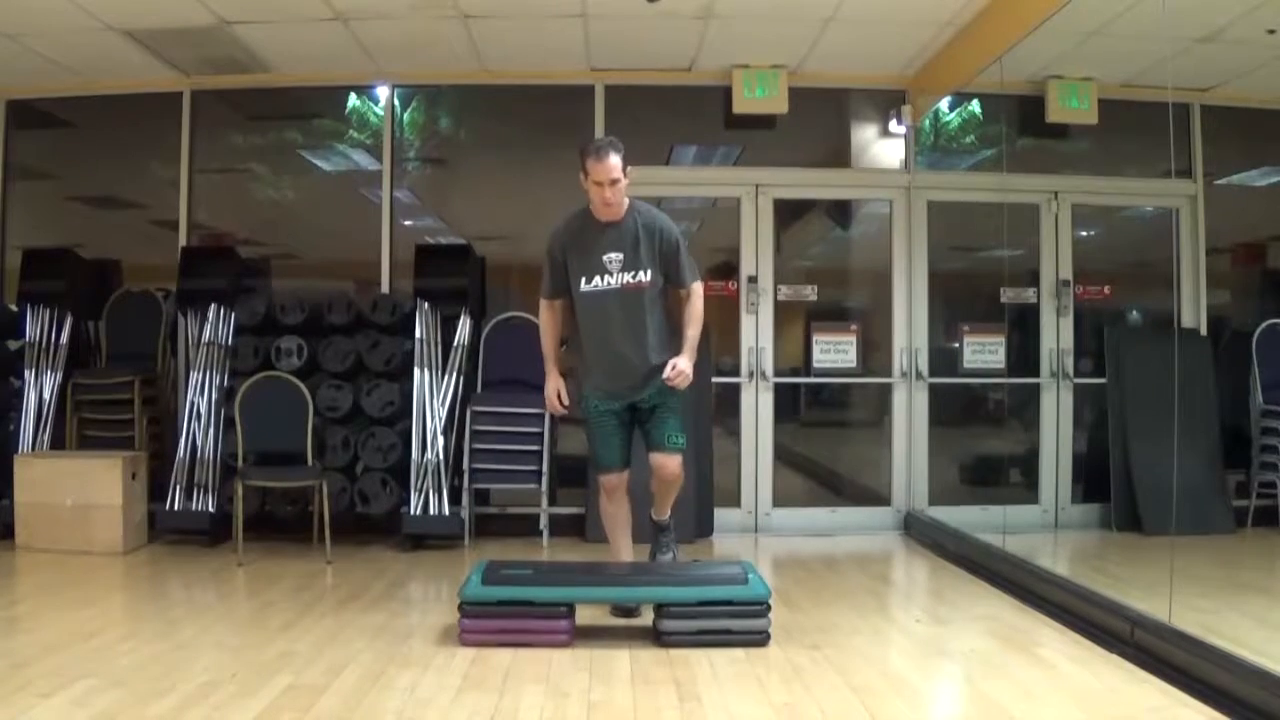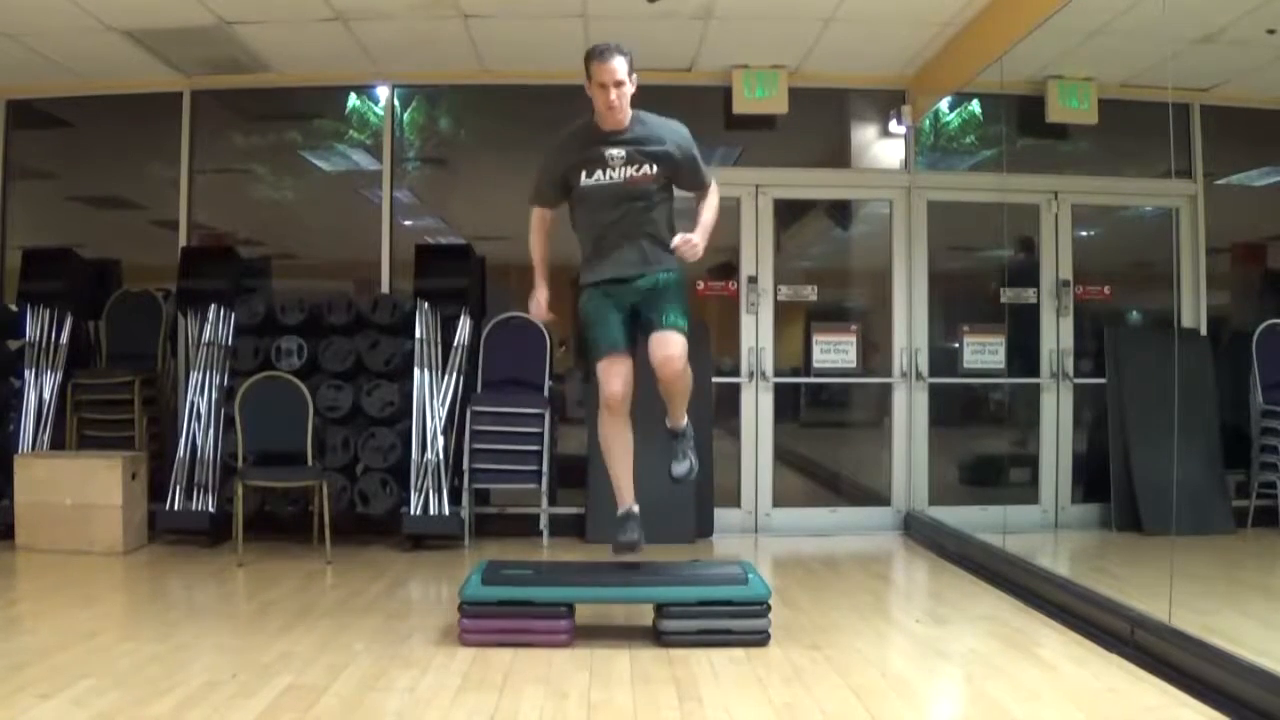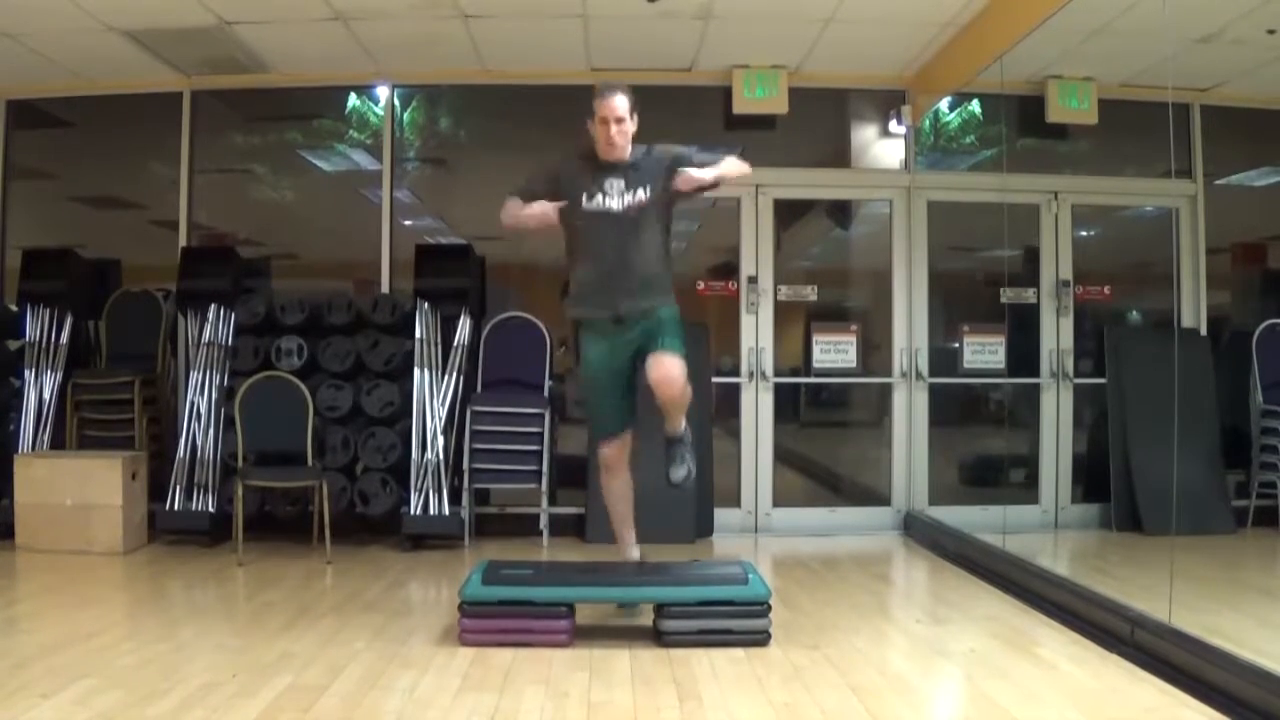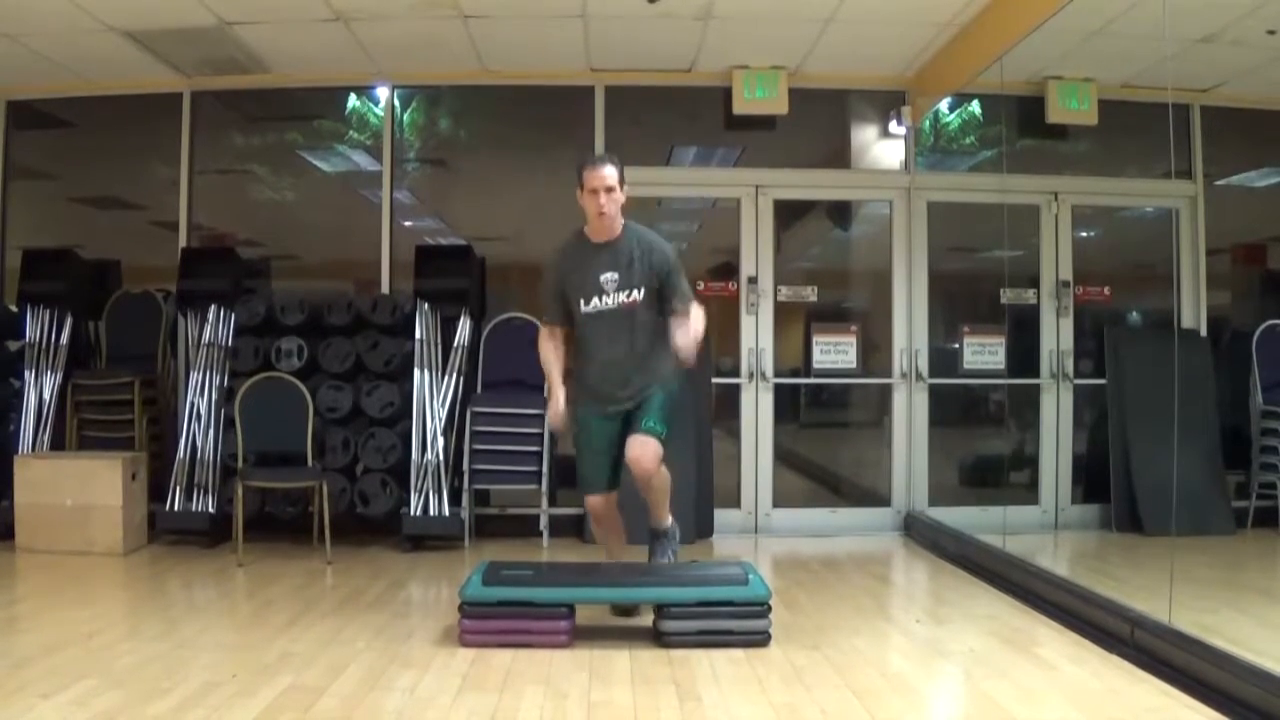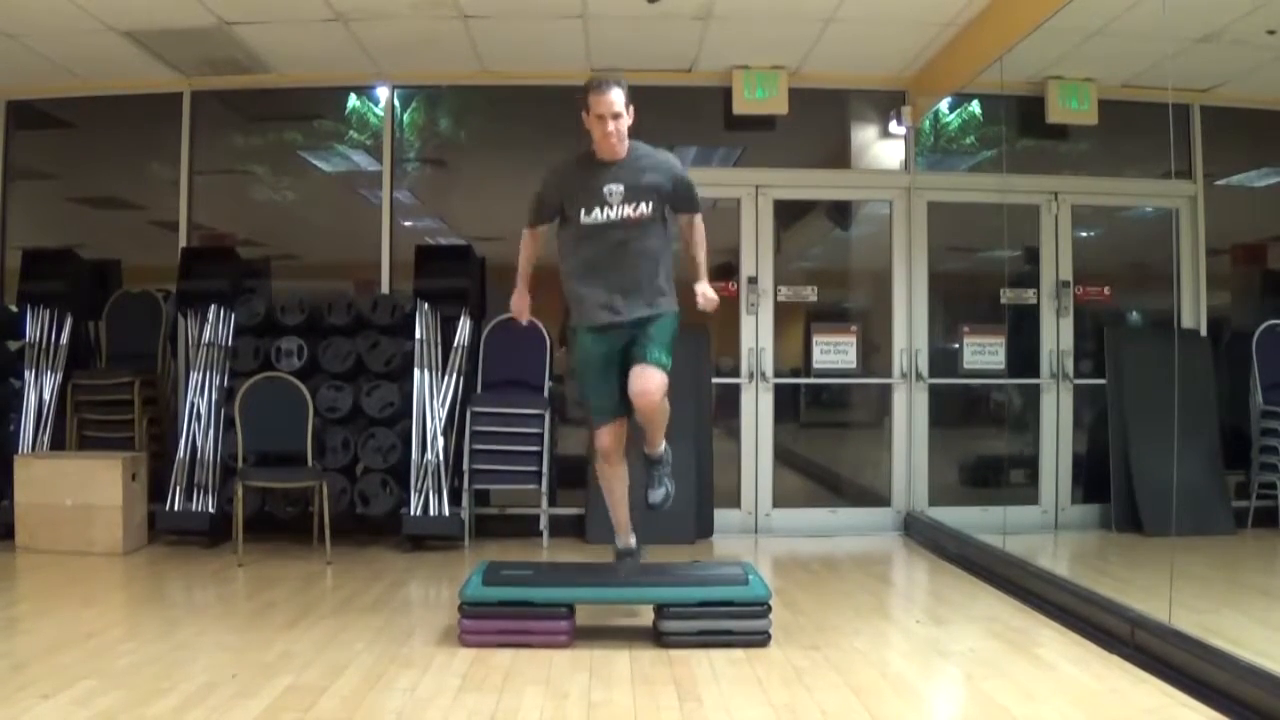
dt=1s
person 1, frame 1
left shoulder: (658, 227)
right shoulder: (565, 237)
left elbow: (692, 291)
right elbow: (551, 306)
left wrist: (687, 353)
right wrist: (552, 371)
left hip: (657, 375)
right hip: (600, 383)
left knee: (669, 468)
right knee: (612, 483)
left ankle: (661, 522)
person 1, frame 2
left shoulder: (670, 136)
right shoulder: (569, 147)
left elbow: (708, 190)
right elbow: (541, 212)
left wrist: (700, 233)
right wrist: (540, 284)
left hip: (658, 273)
right hip: (601, 284)
left knee: (670, 358)
right knee: (614, 392)
left ankle: (679, 427)
right ankle: (627, 510)
person 1, frame 3
left shoulder: (664, 163)
right shoulder: (567, 174)
left elbow: (739, 167)
right elbow: (508, 213)
left wrist: (710, 174)
right wrist: (529, 214)
left hip: (655, 312)
right hip: (599, 326)
left knee: (668, 380)
right knee: (611, 454)
left ankle: (677, 433)
right ankle: (629, 555)
person 1, frame 4
left shoulder: (655, 250)
right shoulder: (565, 261)
left elbow: (690, 310)
right elbow: (551, 335)
left wrist: (689, 334)
right wrist: (556, 391)
left hip: (652, 385)
right hip: (594, 398)
left knee: (642, 459)
right knee: (598, 504)
left ankle: (663, 523)
person 1, frame 5
left shoulder: (664, 169)
right shoulder: (565, 177)
left elbow: (692, 217)
right elbow: (534, 227)
left wrist: (701, 279)
right wrist: (521, 287)
left hip: (652, 311)
right hip: (594, 321)
left knee: (647, 393)
right knee: (607, 442)
left ankle: (657, 452)
right ankle: (625, 542)
